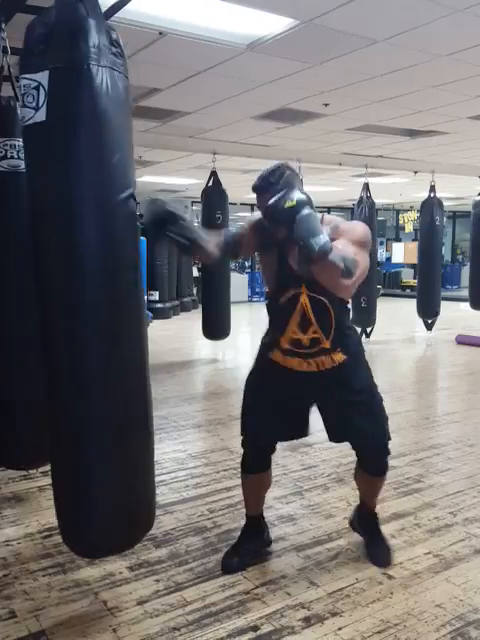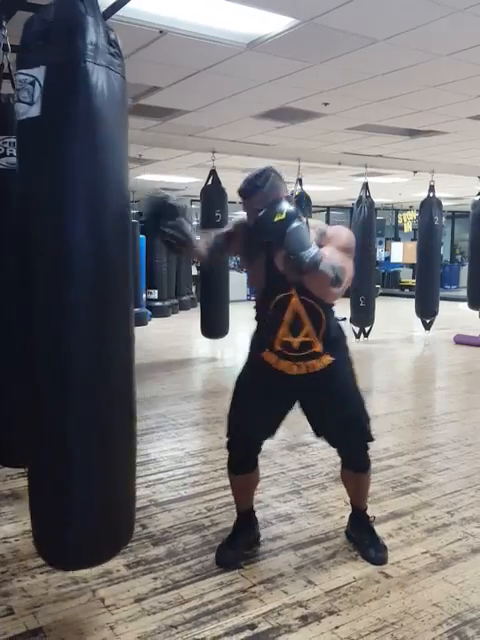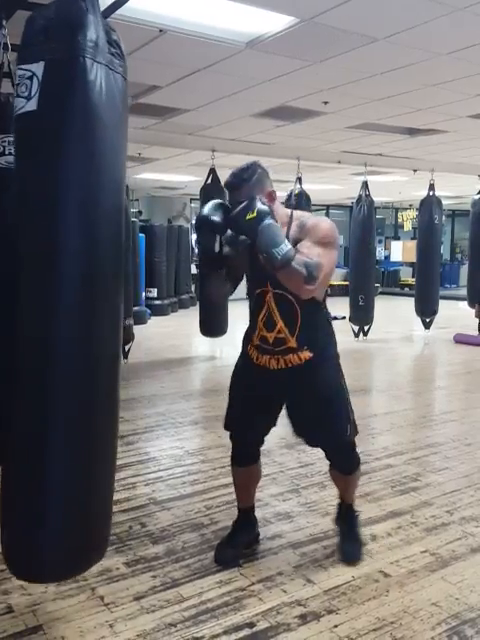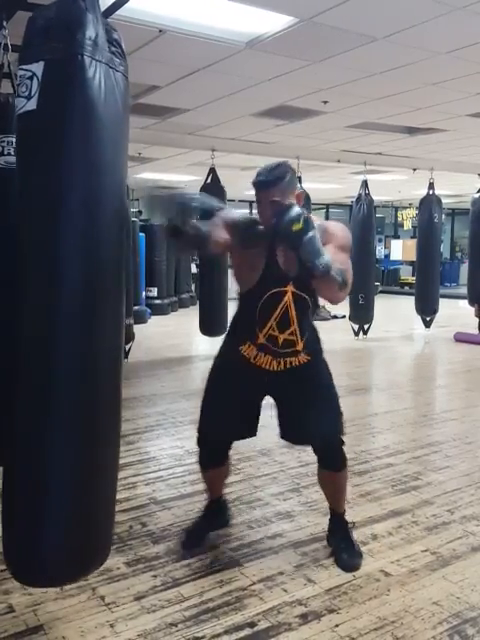
dt=0.3s
person 1, frame 1
left shoulder: (349, 231)
right shoulder: (265, 231)
left elbow: (341, 282)
right elbow: (217, 247)
left wrist: (304, 225)
left hip: (338, 359)
right hip: (279, 359)
left knee: (373, 448)
right knee: (255, 448)
left ankle: (367, 519)
right ankle: (254, 531)
person 1, frame 2
left shoulder: (335, 237)
right shoulder: (246, 234)
left elbow: (329, 288)
right elbow: (202, 250)
left wrist: (294, 230)
left hip: (324, 360)
right hip: (265, 359)
left knee: (353, 446)
right knee: (242, 447)
left ankle: (360, 522)
right ankle: (246, 527)
person 1, frame 3
left shoulder: (316, 229)
right shoulder: (242, 233)
left elbow: (306, 284)
left wrist: (266, 230)
left hip: (311, 357)
right hip: (257, 354)
left knee: (340, 445)
right knee: (244, 443)
left ankle: (347, 516)
right ankle: (245, 524)
person 1, frame 4
left shoulder: (332, 234)
left elbow: (337, 293)
left hip: (300, 358)
right hip: (243, 356)
left knee: (330, 446)
right knee: (212, 440)
left ankle: (338, 527)
right ankle: (215, 509)
